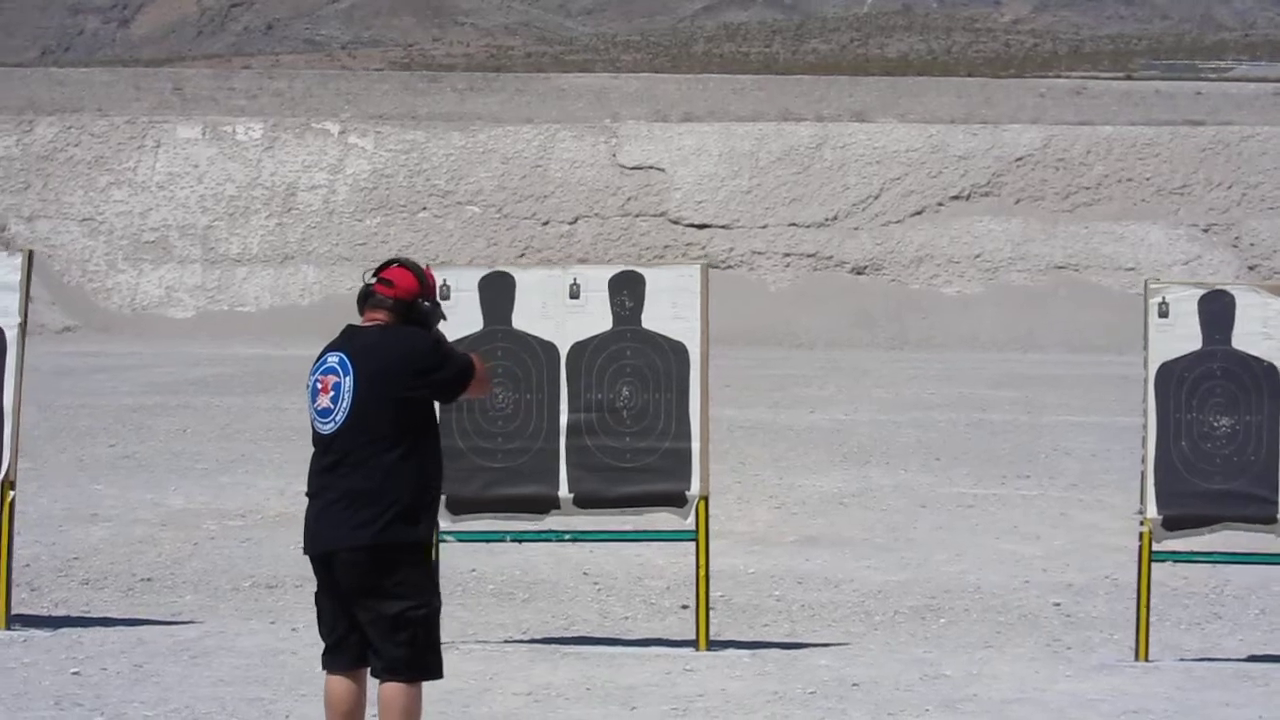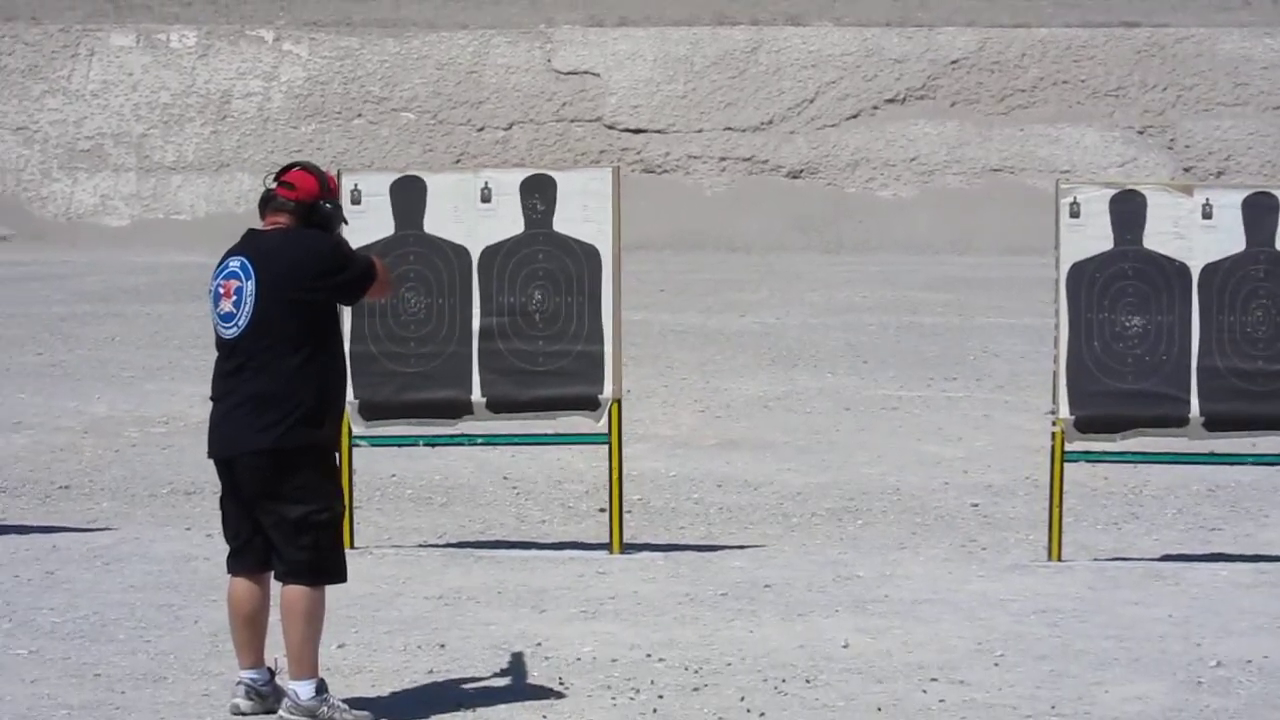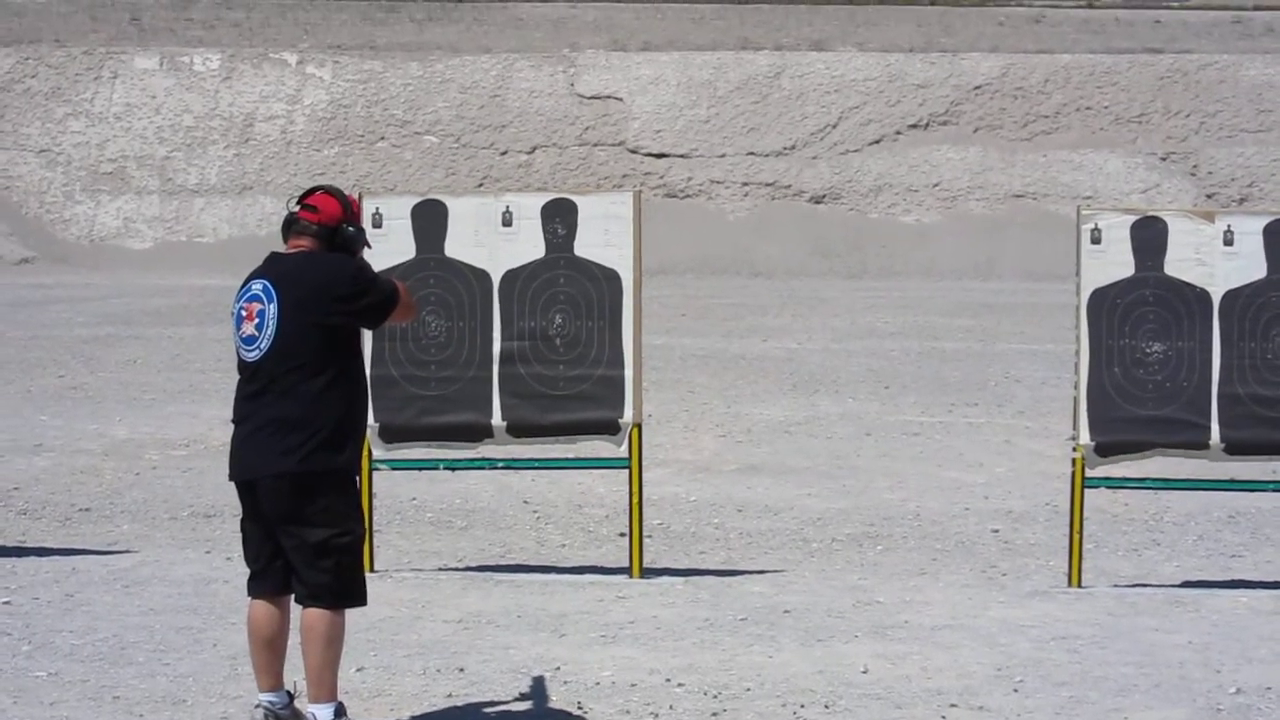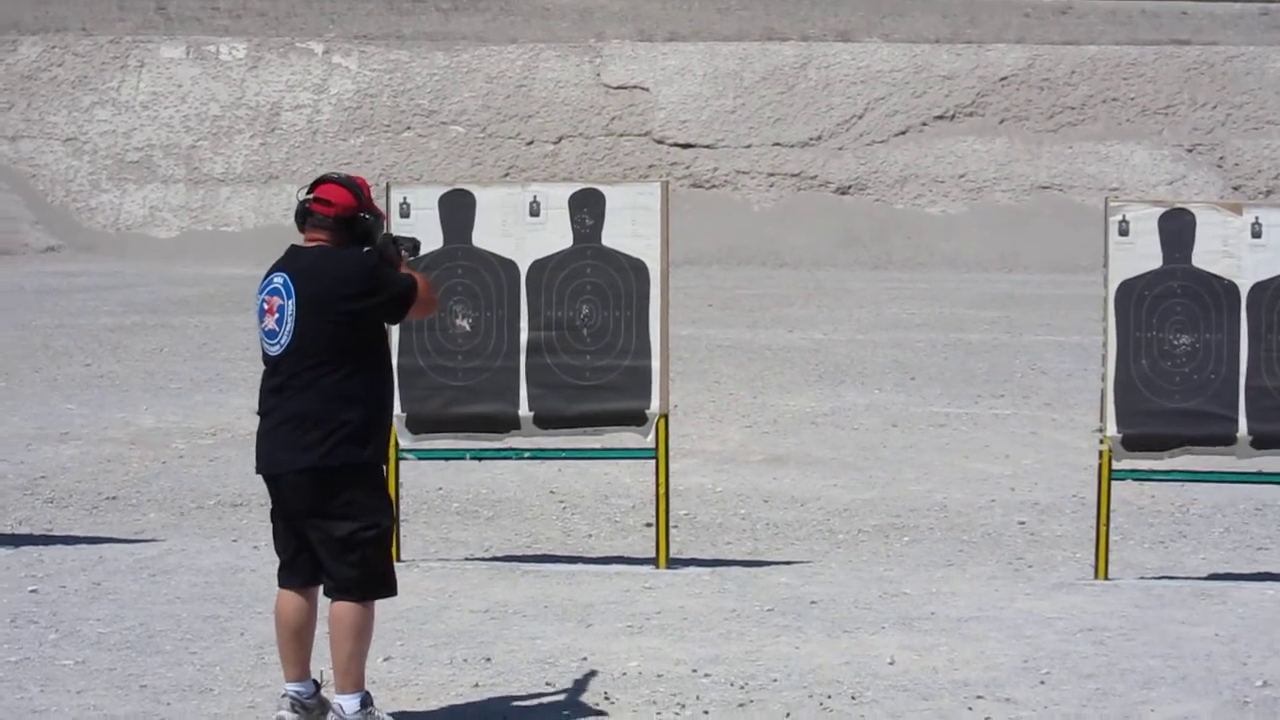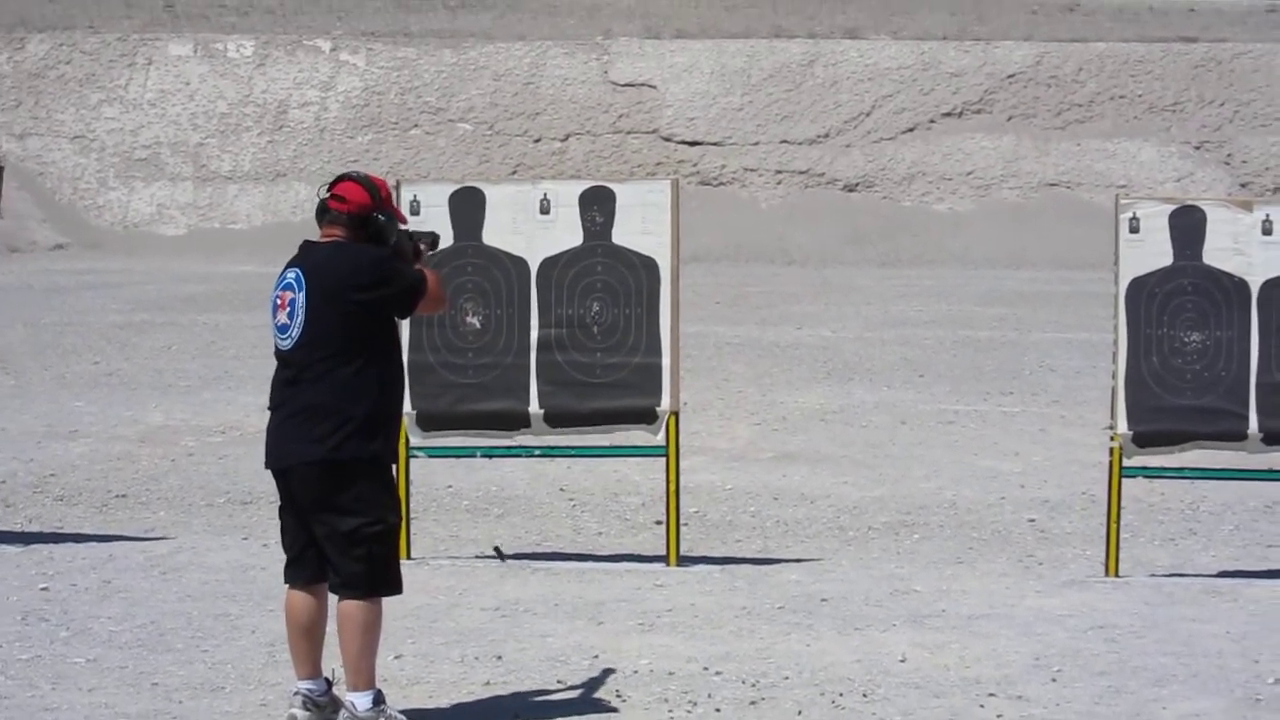
dt=1s
person 1, frame 1
left shoulder: (330, 354)
right shoulder: (410, 349)
right elbow: (479, 381)
right wrist: (437, 342)
left hip: (327, 536)
right hip: (386, 540)
left knee: (343, 661)
right knee: (401, 666)
person 1, frame 2
left shoulder: (232, 259)
right shoulder: (311, 251)
right elbow: (381, 284)
right wrist: (341, 249)
left hip: (232, 437)
right hip: (289, 441)
left knee: (247, 563)
right knee: (304, 567)
person 1, frame 3
left shoulder: (255, 282)
right shoulder: (334, 275)
right elbow: (403, 307)
right wrist: (363, 271)
left hip: (253, 461)
right hip: (310, 464)
left knee: (268, 586)
right knee: (324, 590)
person 1, frame 4
left shoulder: (279, 273)
right shoulder: (352, 270)
right elbow: (424, 302)
left wrist: (381, 266)
right wrist: (395, 263)
left hip: (282, 453)
right hip: (336, 456)
left knee: (297, 576)
right knee: (354, 582)
person 1, frame 5
left shoulder: (296, 268)
right shoulder: (363, 265)
right elbow: (434, 298)
left wrist: (398, 265)
right wrist: (409, 260)
left hip: (292, 448)
right hip: (344, 452)
left knee: (307, 574)
right knee: (360, 579)
